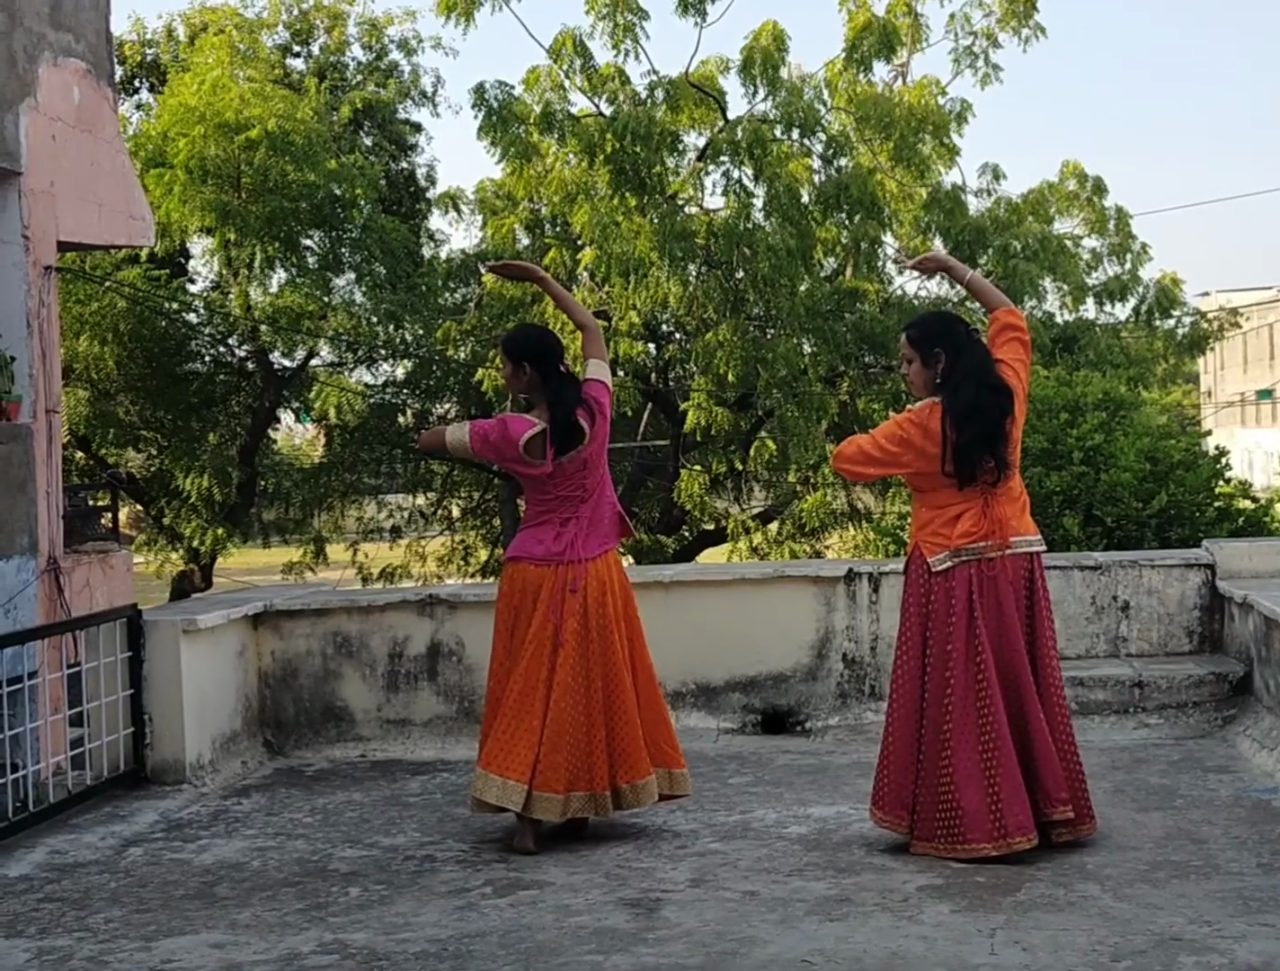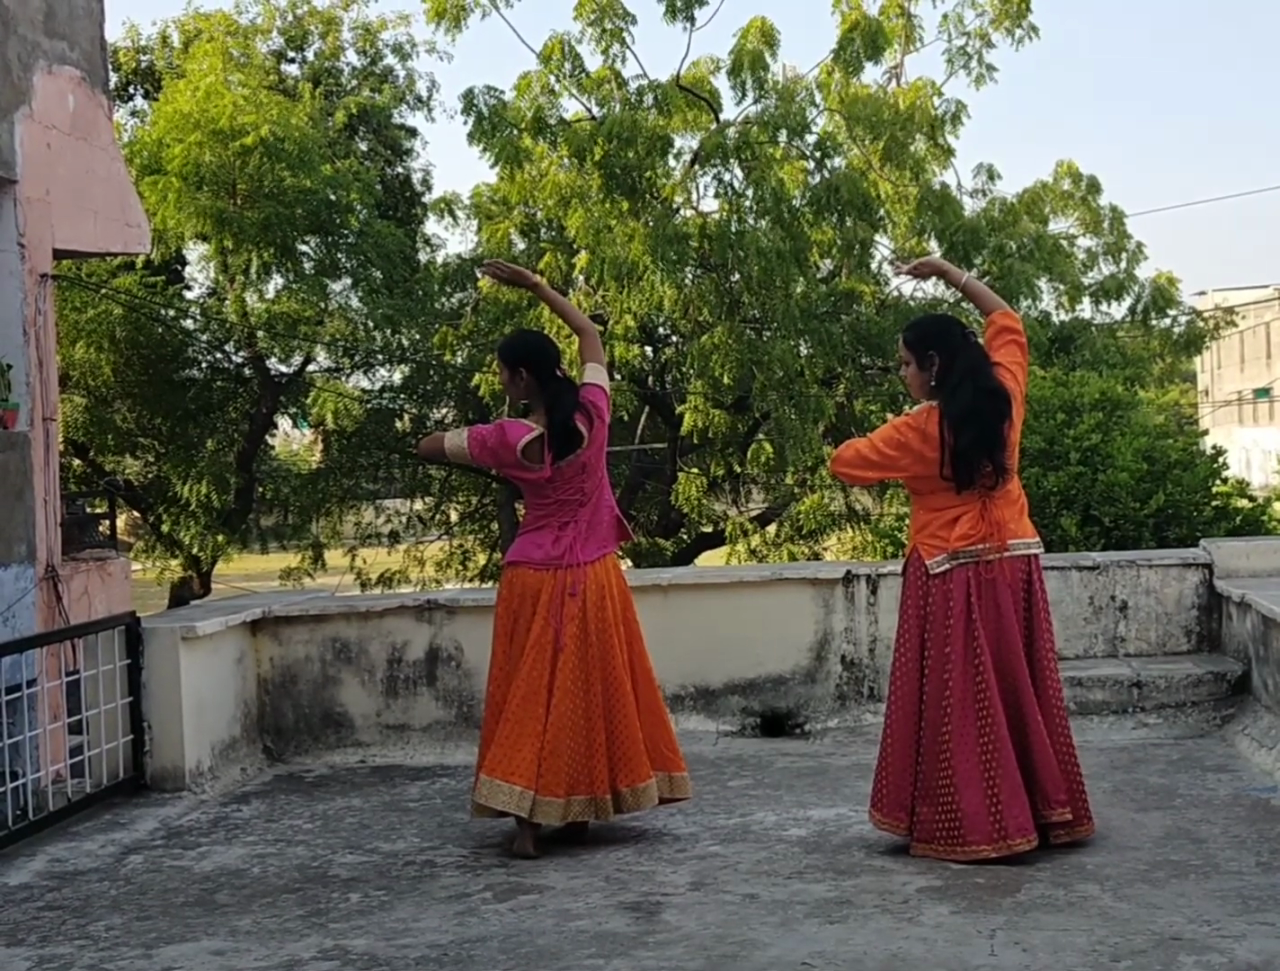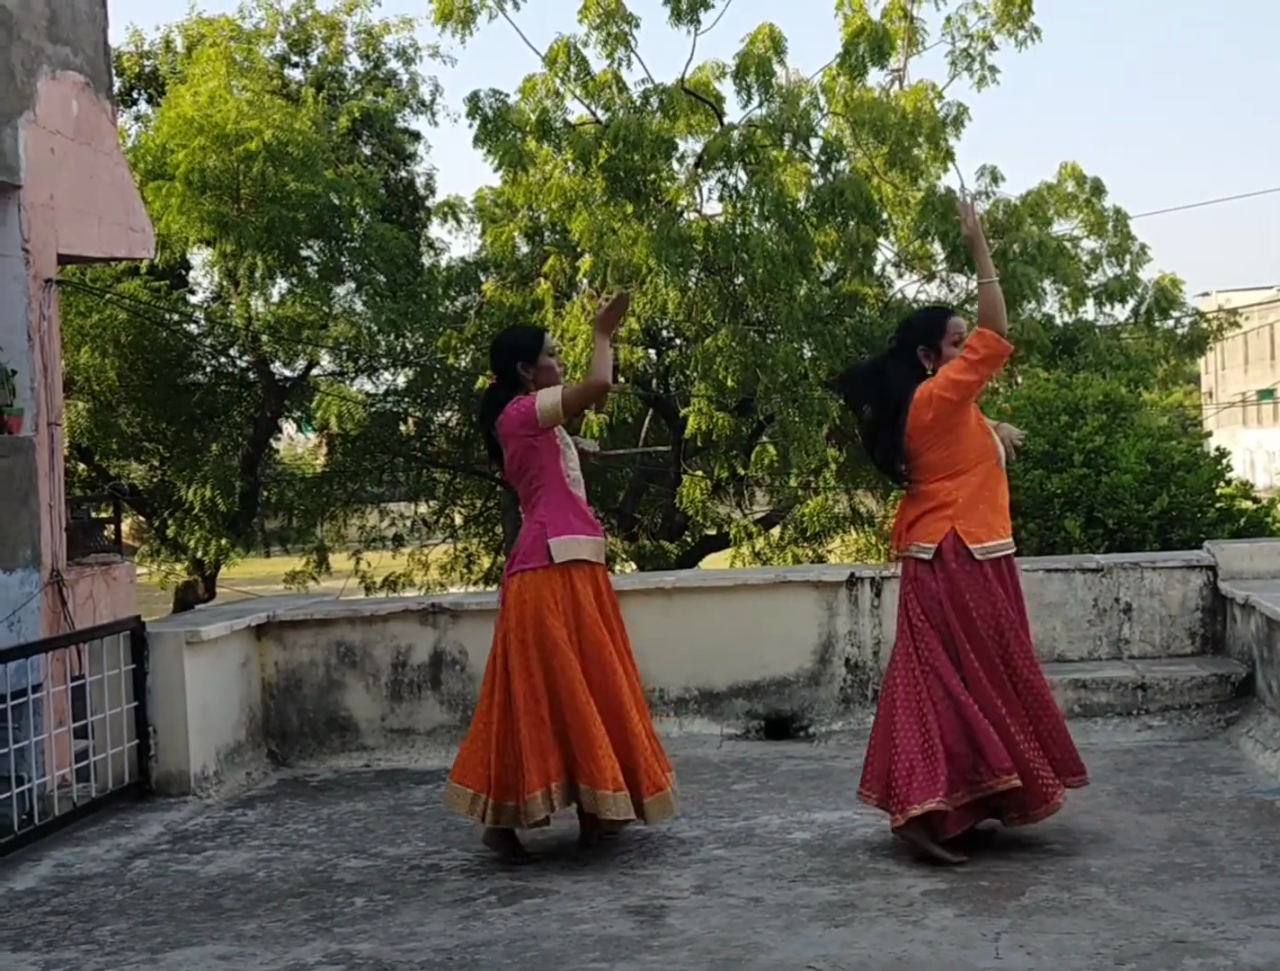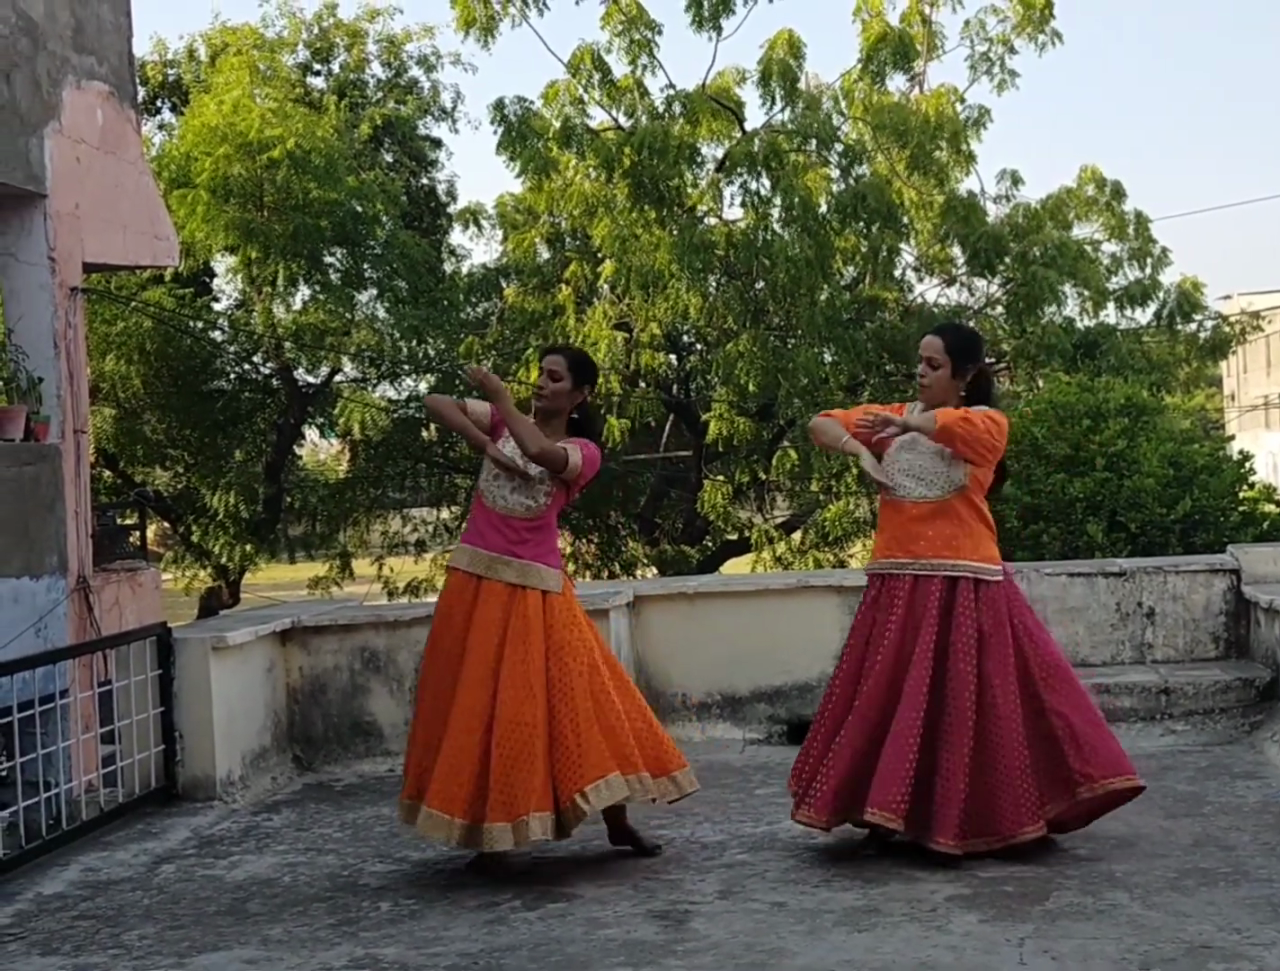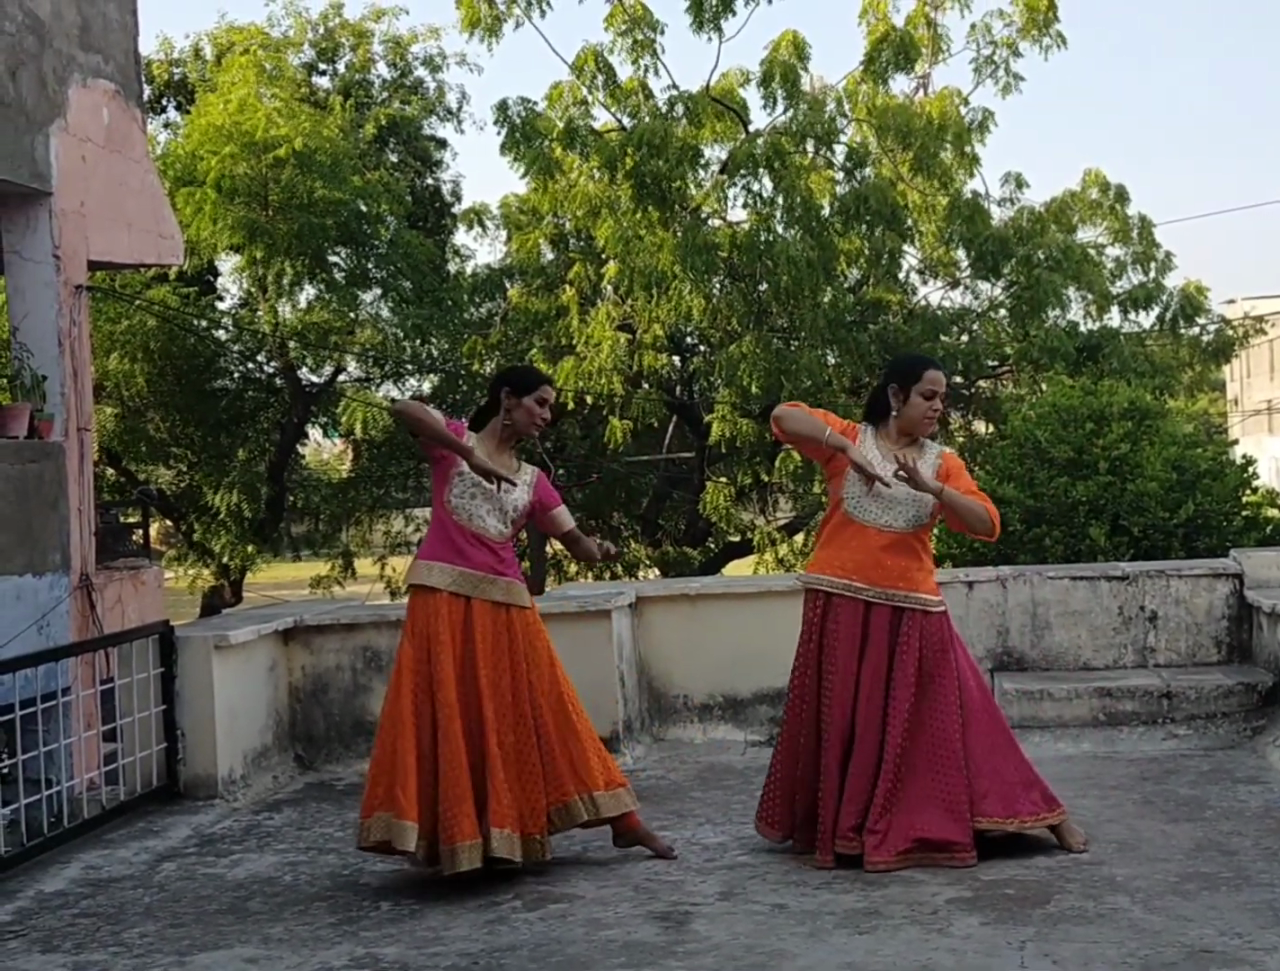
dt=1s
person 1, frame 1
left shoulder: (921, 425)
right shoulder: (1006, 395)
left elbow: (845, 457)
right elbow: (1010, 318)
left wrist: (888, 442)
right wrist: (954, 268)
left hip: (952, 574)
right hip: (1013, 561)
left knee: (959, 700)
right knee: (1021, 688)
left ankle: (969, 824)
right ankle: (1044, 808)
person 1, frame 2
left shoulder: (919, 429)
right shoulder: (1004, 397)
left elbow: (844, 461)
right elbow: (1006, 320)
left wrist: (886, 444)
right wrist: (950, 272)
left hip: (950, 576)
right hip: (1012, 563)
left knee: (958, 702)
right knee: (1018, 690)
left ankle: (967, 825)
right ankle: (1041, 810)
person 1, frame 3
left shoulder: (901, 409)
right shoulder: (937, 398)
right elbow: (992, 338)
left wrist: (996, 431)
right wrist: (981, 254)
left hip: (938, 560)
right hip: (961, 559)
left knee: (938, 682)
right knee: (982, 679)
left ankle: (930, 806)
right ankle: (962, 804)
person 1, frame 4
left shoulder: (985, 422)
right shoulder: (895, 414)
left elbow: (952, 426)
right elbow: (821, 424)
left wrist: (901, 425)
right wrist: (863, 451)
left hip: (965, 582)
right hip: (897, 582)
left knee: (982, 700)
right knee: (882, 696)
right ankle: (885, 812)
person 1, frame 5
left shoulder: (943, 462)
right shoulder: (849, 437)
left elbow: (987, 523)
right elbow: (784, 417)
left wrist: (928, 486)
right wrist: (844, 447)
left hip: (910, 609)
right hip: (841, 602)
right knee: (840, 720)
right ankle: (838, 830)
person 2, frame 1
left shoulder: (511, 433)
right shoulder: (594, 410)
left elbow: (428, 441)
right elbow: (592, 331)
right wrist: (542, 278)
left hip: (537, 577)
right hip: (595, 574)
left knee: (534, 691)
right knee: (592, 687)
left ankle: (530, 816)
right ankle: (579, 806)
person 2, frame 2
left shoulder: (509, 439)
right shoulder: (592, 413)
left elbow: (426, 447)
right elbow: (590, 335)
right wrist: (535, 285)
left hip: (536, 580)
right hip: (593, 577)
left knee: (533, 694)
right knee: (591, 690)
left ankle: (529, 816)
right ankle: (579, 809)
person 2, frame 3
left shoulder: (531, 425)
right shoulder: (523, 412)
left elbow: (570, 449)
right elbow: (597, 384)
left wrist: (572, 441)
right wrist: (603, 333)
left hip: (561, 571)
right hip: (554, 570)
left knee: (583, 693)
right knee: (558, 695)
left ankle: (592, 811)
right ankle: (499, 823)
person 2, frame 4
left shoulder: (584, 453)
right shoulder: (502, 423)
left elbow: (541, 452)
right elbow: (435, 402)
left wrist: (498, 393)
right wrist: (490, 448)
left hip: (535, 588)
right hip: (474, 579)
left knee: (575, 695)
right knee: (476, 703)
left ankle: (616, 820)
right ankle: (488, 827)
person 2, frame 5
left shoulder: (534, 479)
right shoulder: (453, 440)
left elbow: (575, 543)
right elbow: (403, 408)
left wrist: (597, 548)
right wrist: (467, 453)
left hip: (505, 604)
right hip: (443, 595)
left knee: (540, 718)
right knee: (447, 720)
left ankle: (625, 824)
right ankle: (456, 842)
